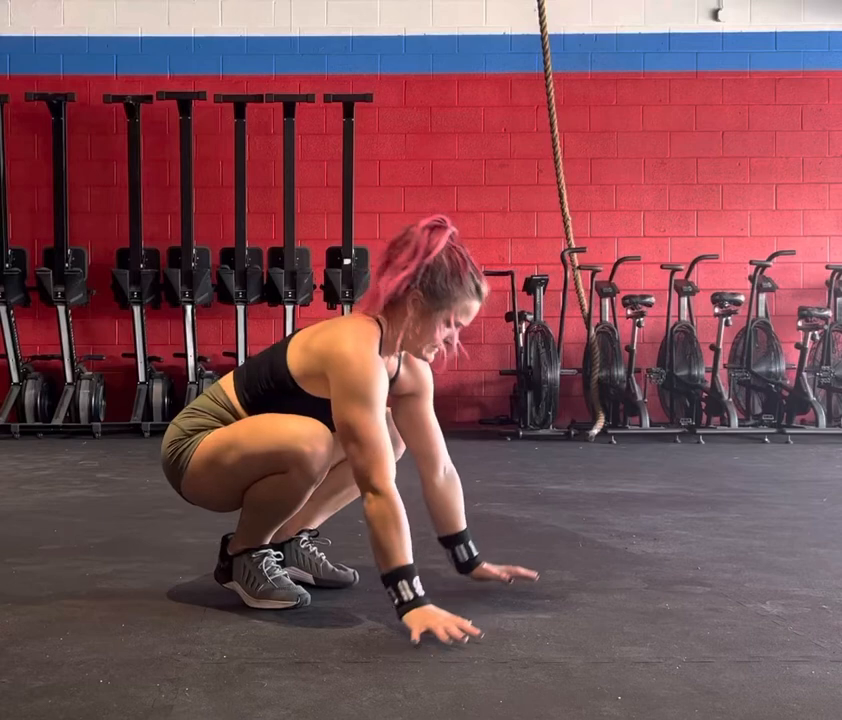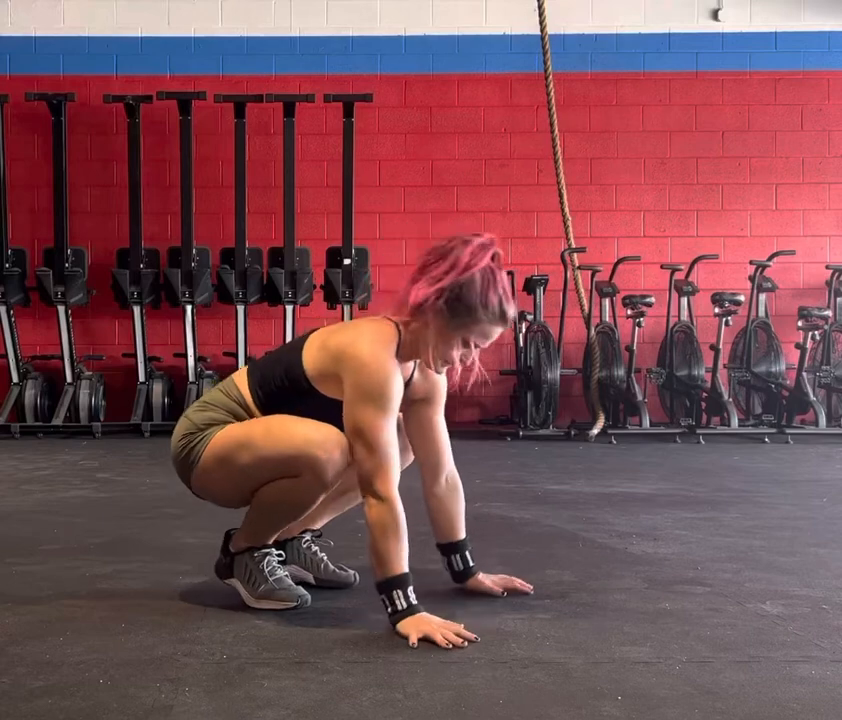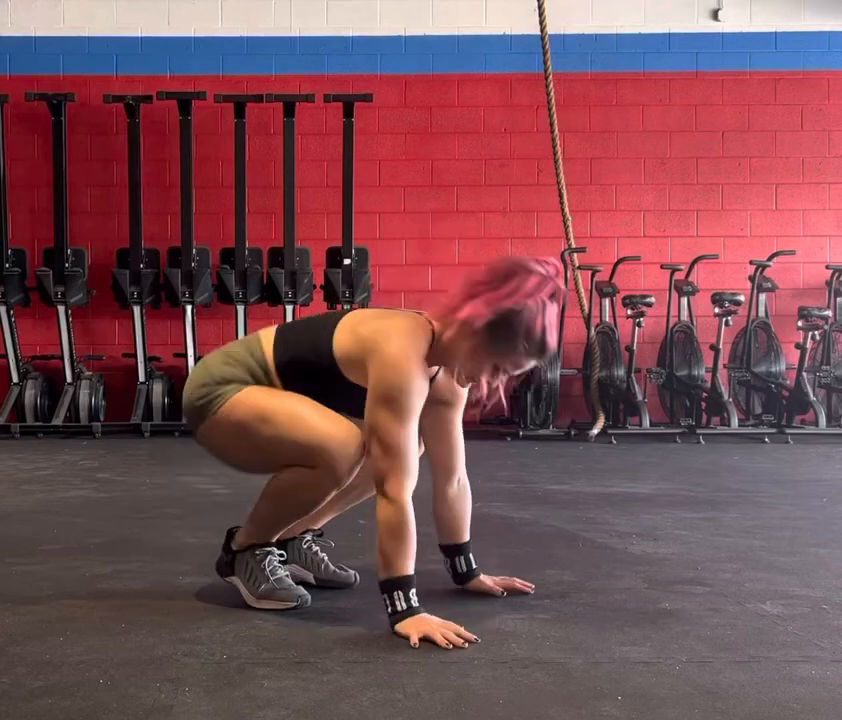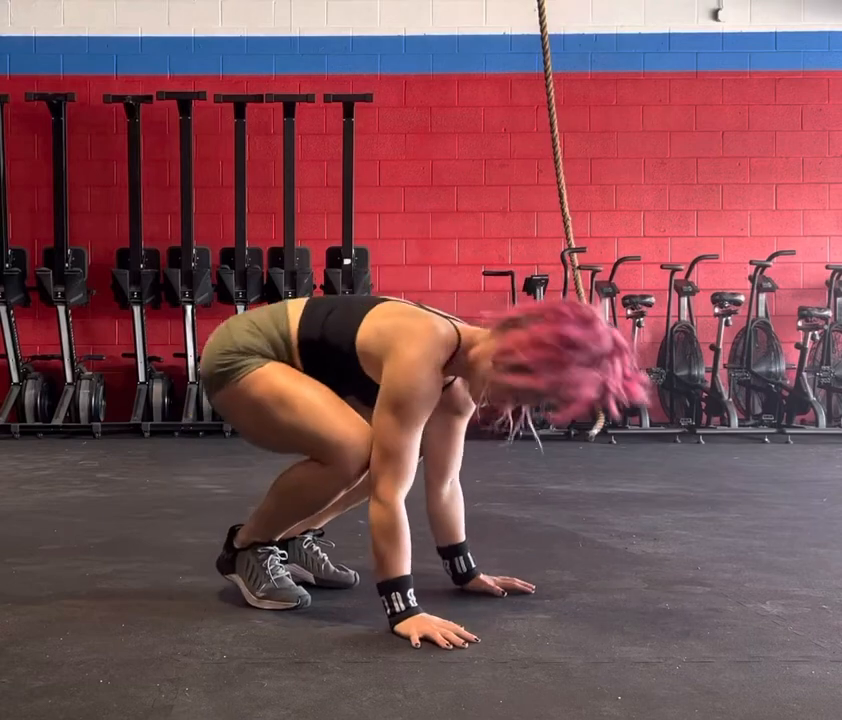
dt=0.2s
person 1, frame 1
left shoulder: (408, 365)
right shoulder: (355, 355)
left elbow: (437, 468)
right elbow: (378, 487)
left wrist: (471, 561)
right wrist: (412, 601)
left hip: (252, 448)
right hip: (197, 445)
left knee: (385, 440)
right knee: (311, 444)
left ankle: (288, 540)
right ankle: (242, 553)
person 1, frame 2
left shoulder: (423, 371)
right shoulder: (372, 358)
left elbow: (441, 475)
right elbow: (380, 491)
left wrist: (466, 569)
right wrist: (405, 608)
left hip: (252, 440)
right hip: (206, 440)
left knee: (392, 448)
right knee: (325, 451)
left ankle: (291, 540)
right ankle: (244, 552)
person 1, frame 3
left shoulder: (446, 370)
right shoulder: (402, 355)
left elbow: (451, 477)
right elbow: (394, 491)
left wrist: (467, 571)
right wrist: (405, 609)
left hip: (268, 392)
right hip: (221, 385)
left knee: (402, 450)
right knee: (343, 447)
left ankle: (294, 539)
right ankle: (247, 550)
person 1, frame 4
left shoulder: (467, 366)
right shoulder: (422, 360)
left elbow: (442, 480)
right elbow: (387, 494)
left wrist: (465, 572)
right wrist: (404, 610)
left hip: (292, 359)
right hip: (241, 353)
left knee: (394, 450)
right knee: (353, 451)
left ankle: (293, 537)
right ankle: (247, 549)
